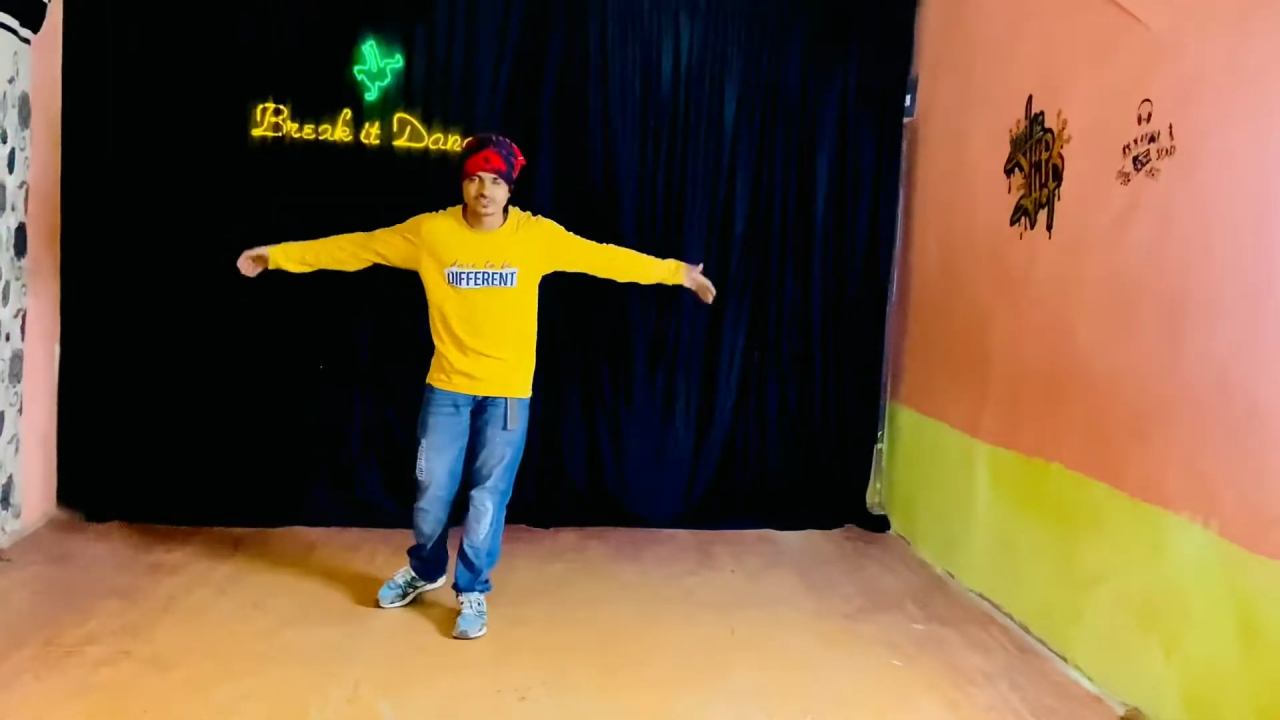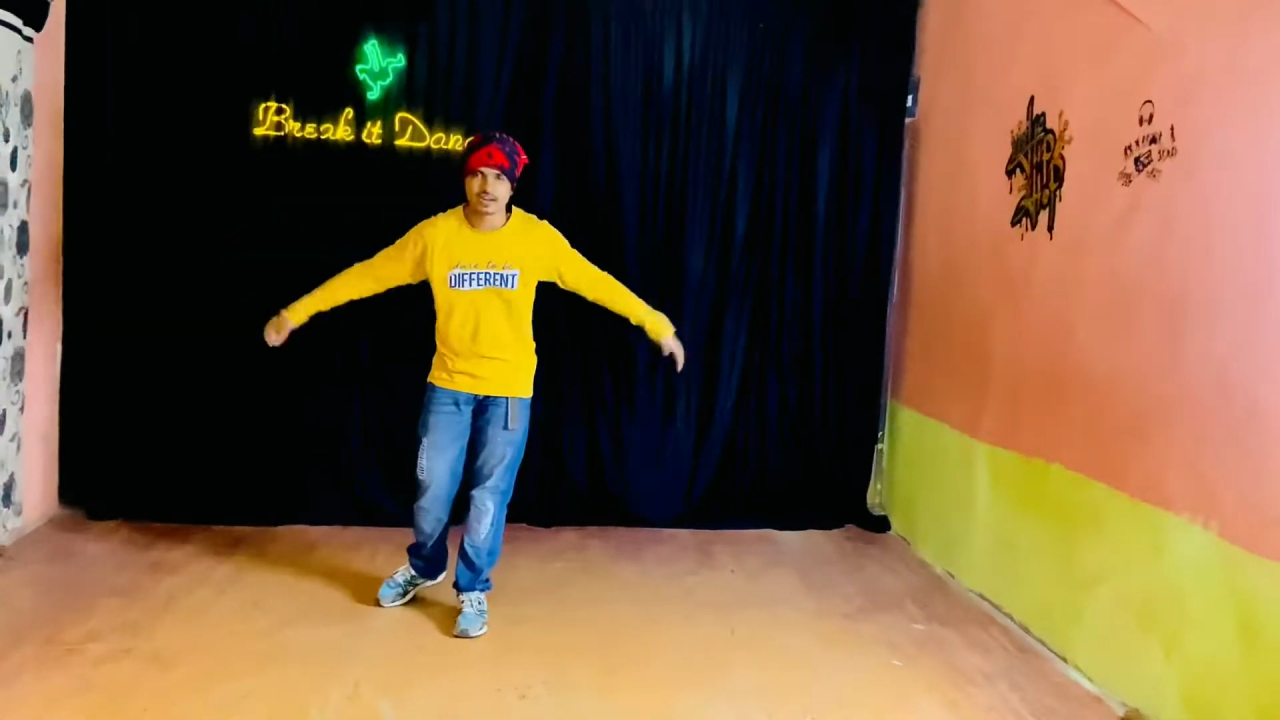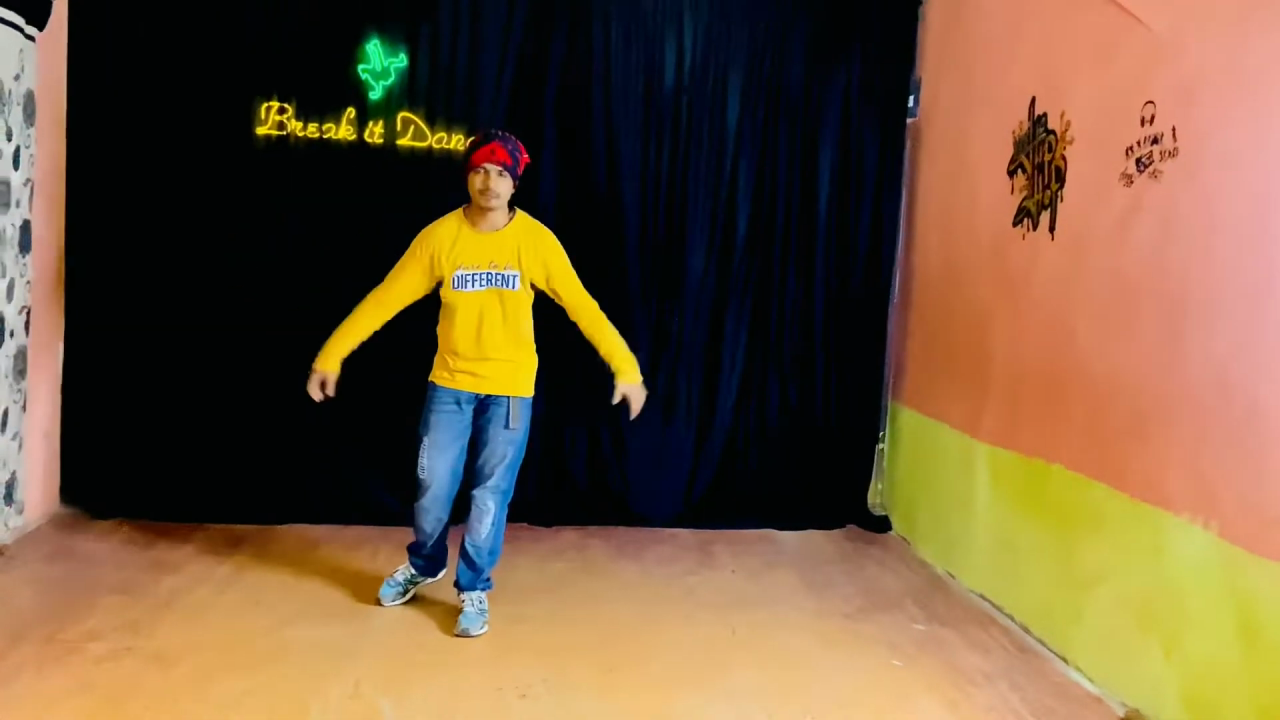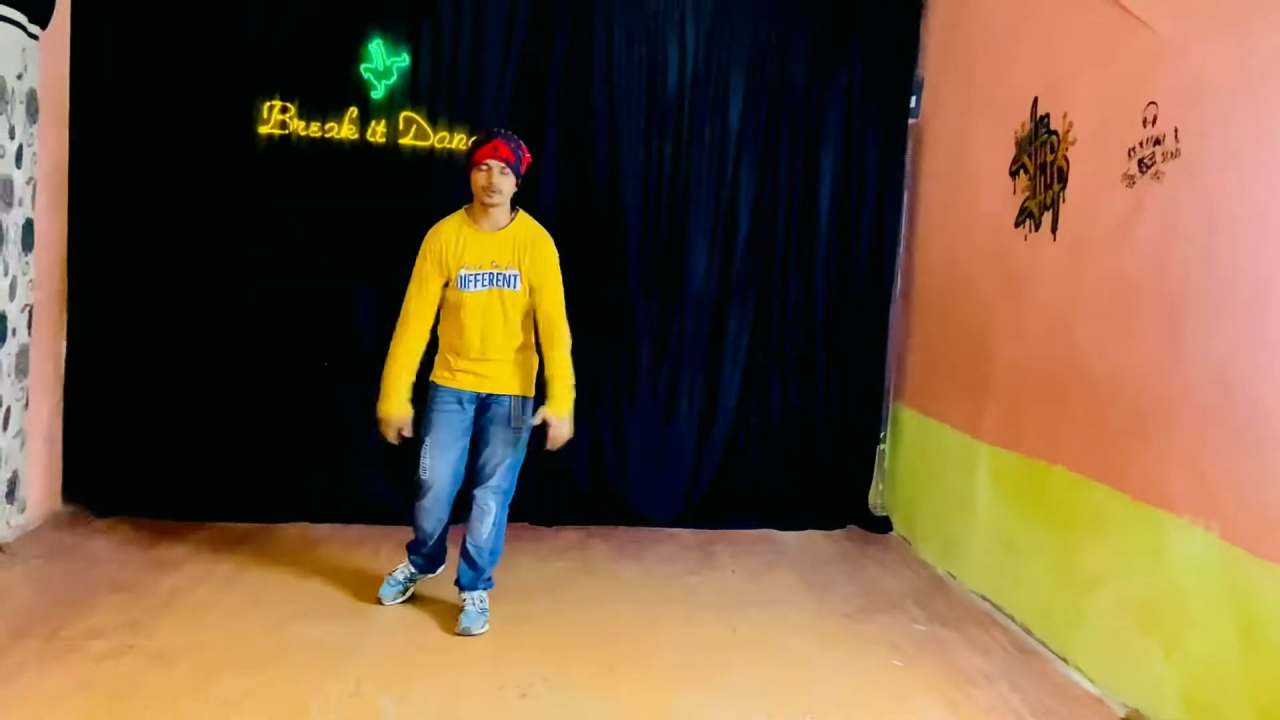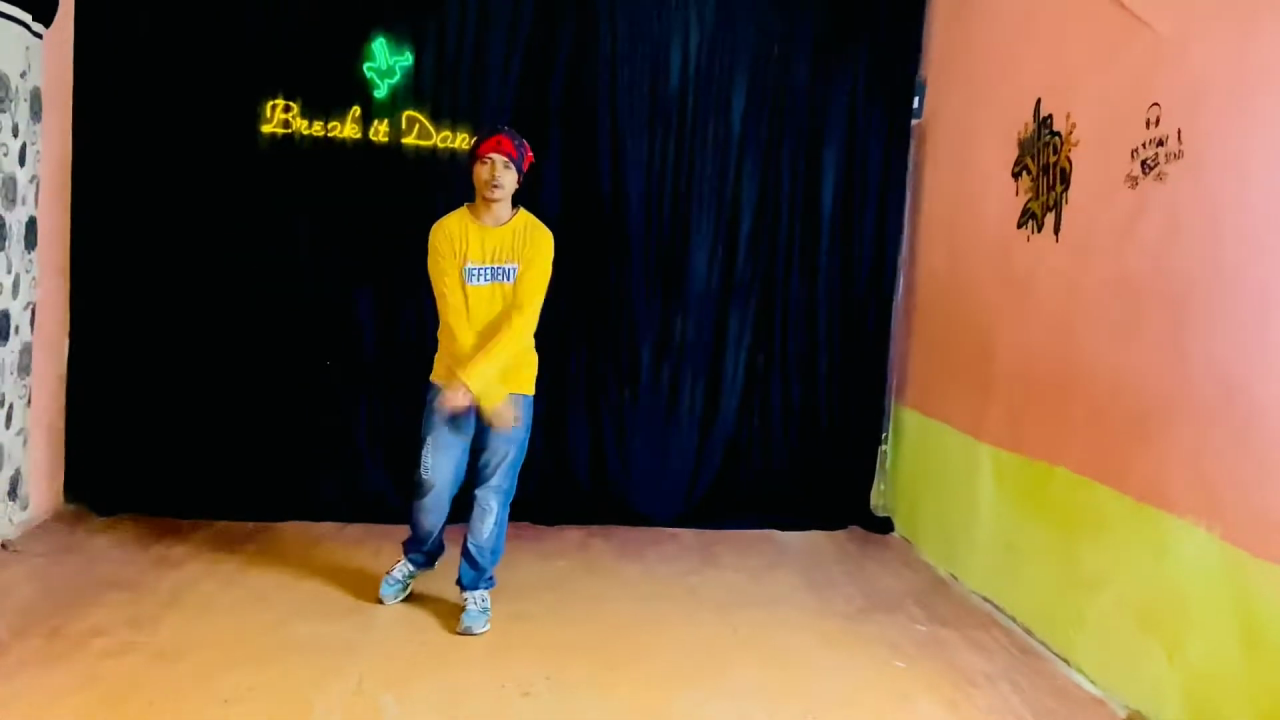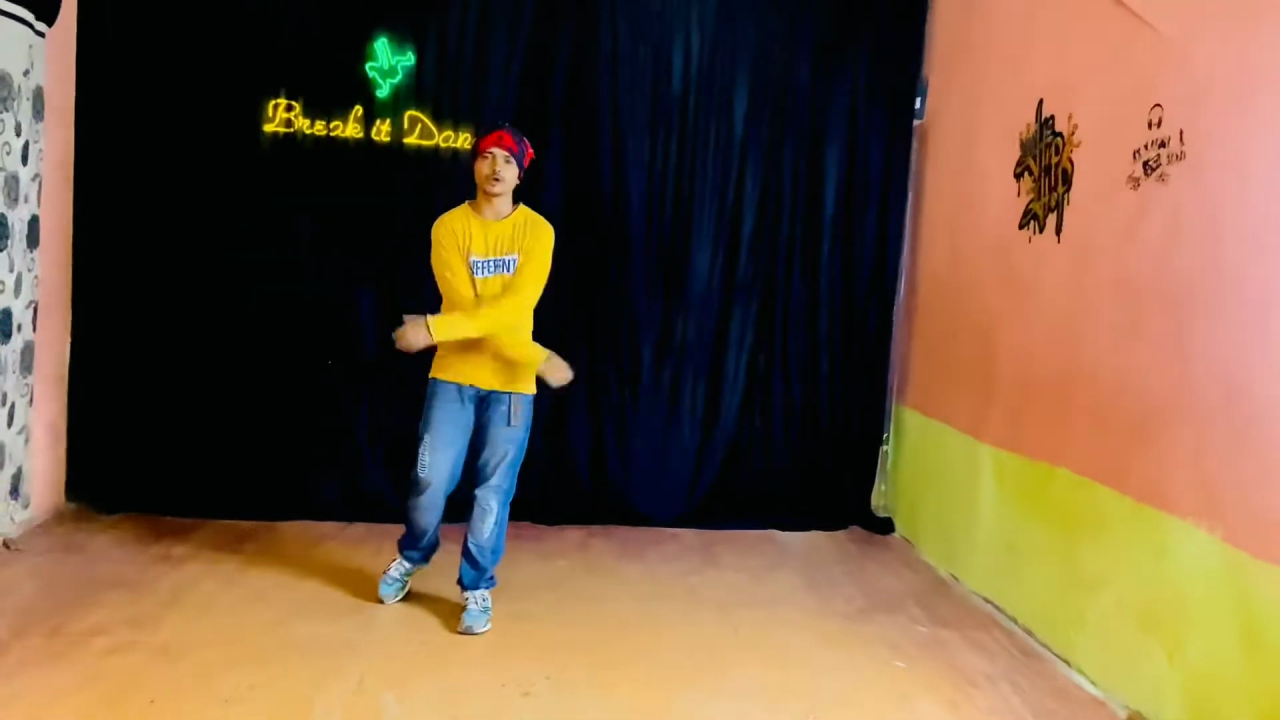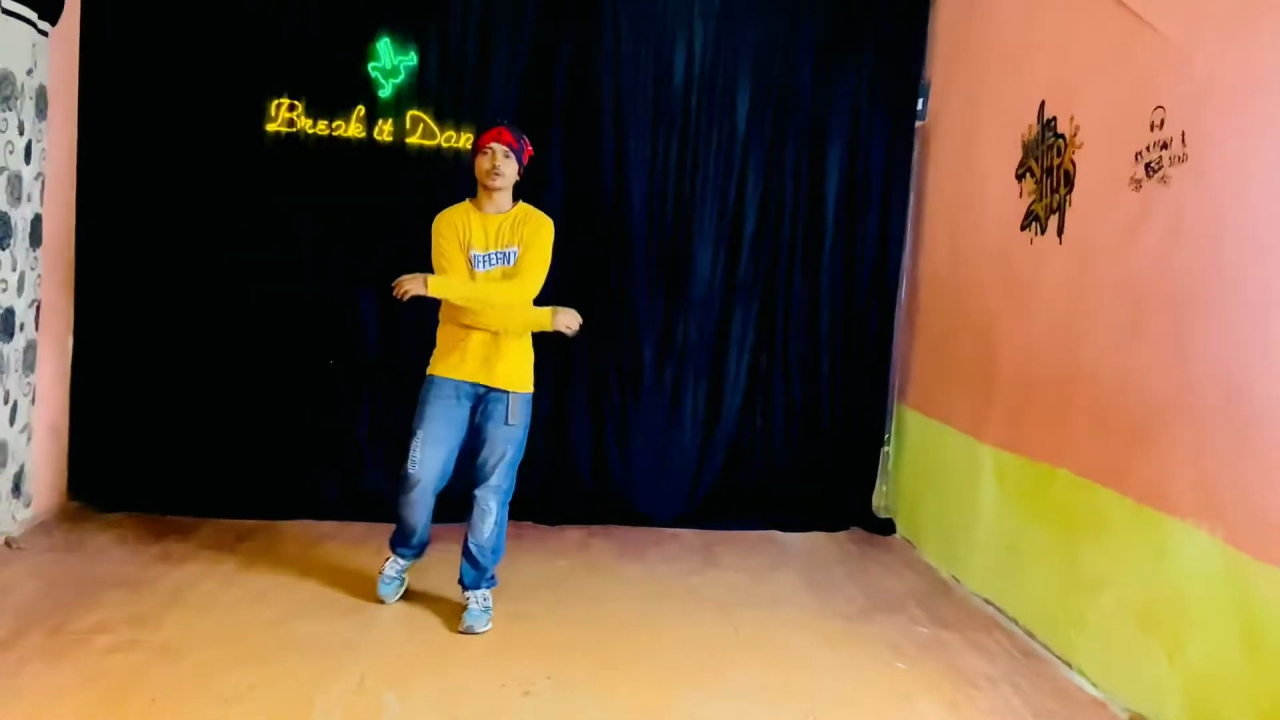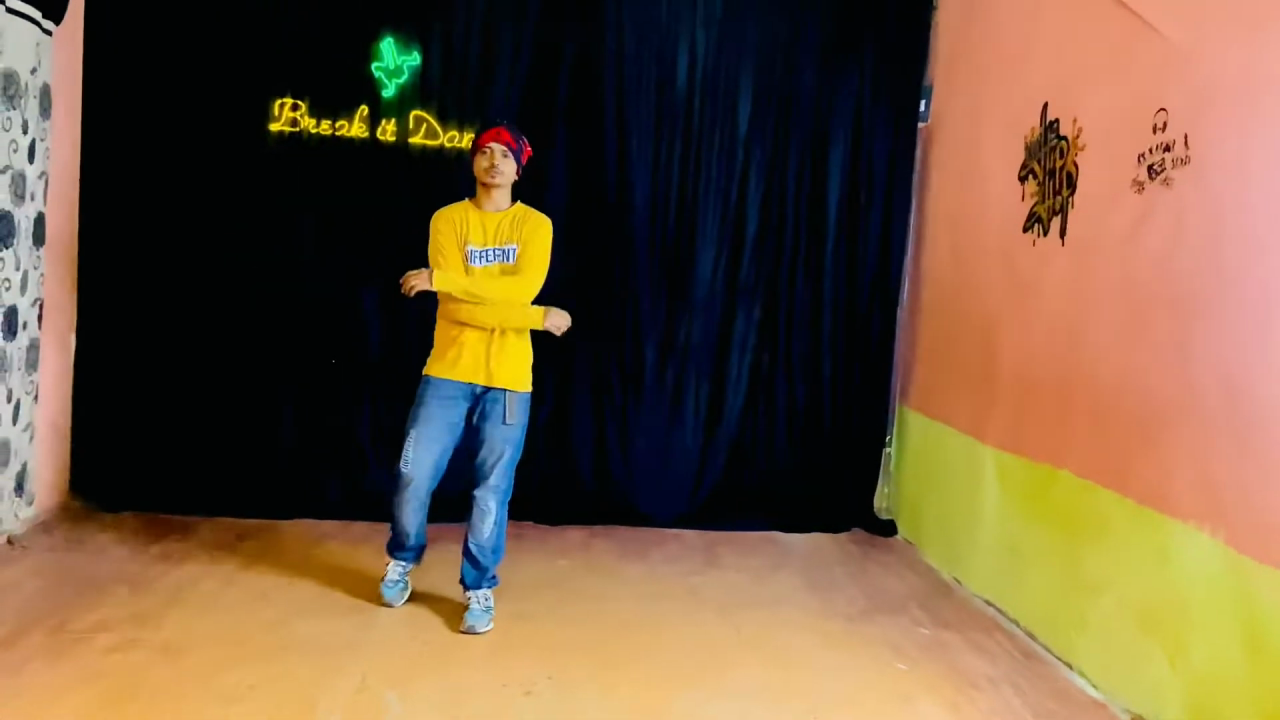
dt=0.1s
person 1, frame 1
left shoulder: (537, 234)
right shoulder: (429, 231)
left elbow: (601, 256)
right elbow: (357, 247)
left wrist: (673, 271)
right wrist: (282, 255)
left hip: (507, 389)
right hip: (447, 386)
left knee: (489, 494)
right knee: (432, 487)
left ankle: (473, 592)
right ankle: (425, 570)
person 1, frame 2
left shoulder: (537, 237)
right shoulder: (434, 233)
left elbow: (593, 283)
right elbow: (370, 275)
left wrist: (657, 325)
right wrist: (297, 311)
left hip: (510, 388)
right hip: (449, 384)
left knee: (491, 493)
right knee: (434, 486)
left ankle: (474, 591)
right ankle: (423, 567)
person 1, frame 3
left shoulder: (536, 239)
right shoulder: (439, 236)
left elbow: (580, 304)
right elbow: (387, 296)
left wrist: (625, 366)
right wrist: (332, 355)
left hip: (511, 388)
right hip: (450, 384)
left knee: (492, 493)
right knee: (434, 486)
left ankle: (475, 590)
right ankle: (423, 565)
person 1, frame 4
left shoulder: (536, 242)
right shoulder: (443, 236)
left elbow: (552, 324)
right elbow: (416, 317)
left wrist: (561, 399)
right wrist: (395, 395)
left hip: (512, 388)
right hip: (454, 382)
left knee: (493, 492)
right knee: (435, 483)
left ankle: (475, 589)
right ankle: (420, 563)
person 1, frame 5
left shoulder: (536, 236)
right shoulder: (445, 232)
left elbow: (521, 320)
right elbow: (456, 319)
left wrist: (476, 379)
right wrist: (485, 394)
left hip: (511, 380)
right hip: (451, 379)
left knee: (494, 492)
right knee: (436, 483)
left ankle: (476, 589)
right ankle: (417, 559)
person 1, frame 6
left shoulder: (537, 230)
right shoulder: (448, 227)
left elbow: (517, 305)
right elbow: (466, 308)
left wrist: (437, 327)
right wrist: (535, 355)
left hip: (510, 383)
right hip: (454, 375)
left knee: (494, 489)
right knee: (431, 478)
left ankle: (477, 588)
right ankle: (413, 555)
person 1, frame 7
left shoulder: (537, 225)
right shoulder: (448, 222)
left elbow: (520, 292)
right elbow: (469, 305)
left wrist: (433, 284)
right wrist: (547, 318)
left hip: (508, 379)
right hip: (450, 372)
left knee: (493, 489)
right knee: (422, 474)
left ankle: (478, 588)
right ankle: (404, 552)
person 1, frame 8
left shoulder: (535, 225)
right shoulder: (447, 220)
left elbow: (522, 287)
right elbow: (461, 293)
left wrist: (439, 280)
right wrist: (537, 317)
left hip: (507, 377)
right hip: (448, 371)
left knee: (492, 488)
right knee: (415, 474)
left ankle: (480, 587)
right ankle: (403, 557)
